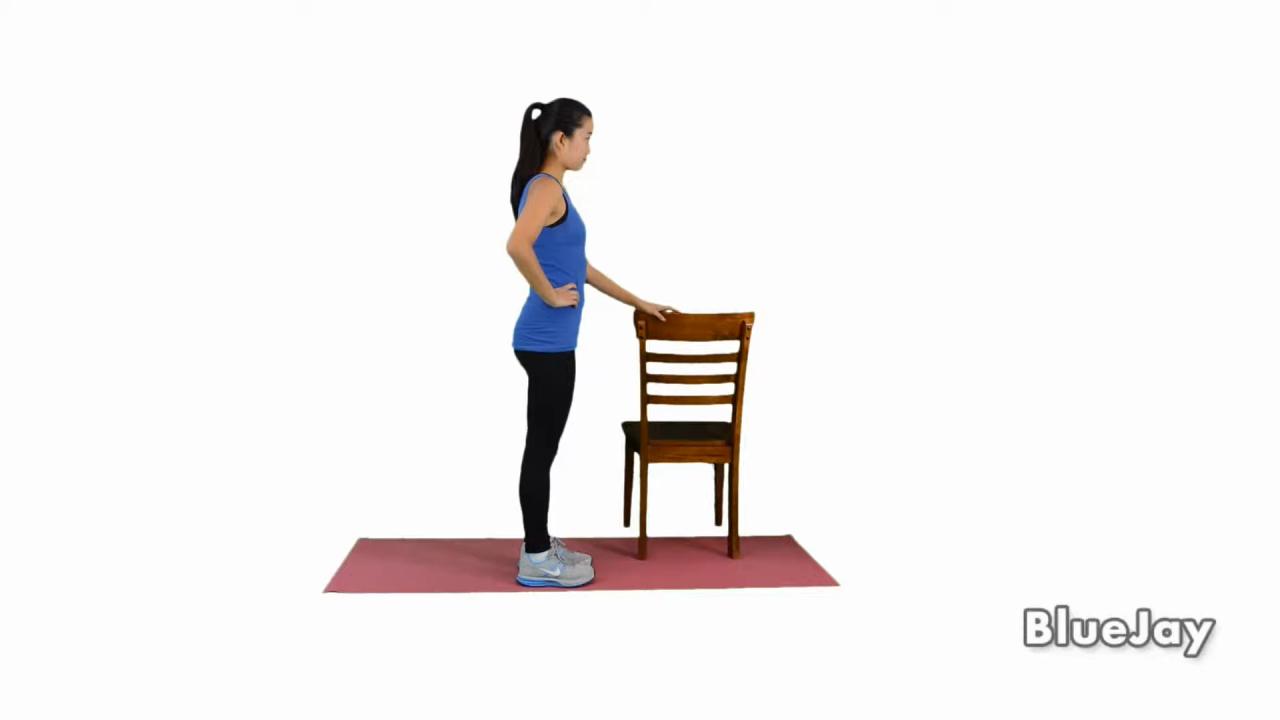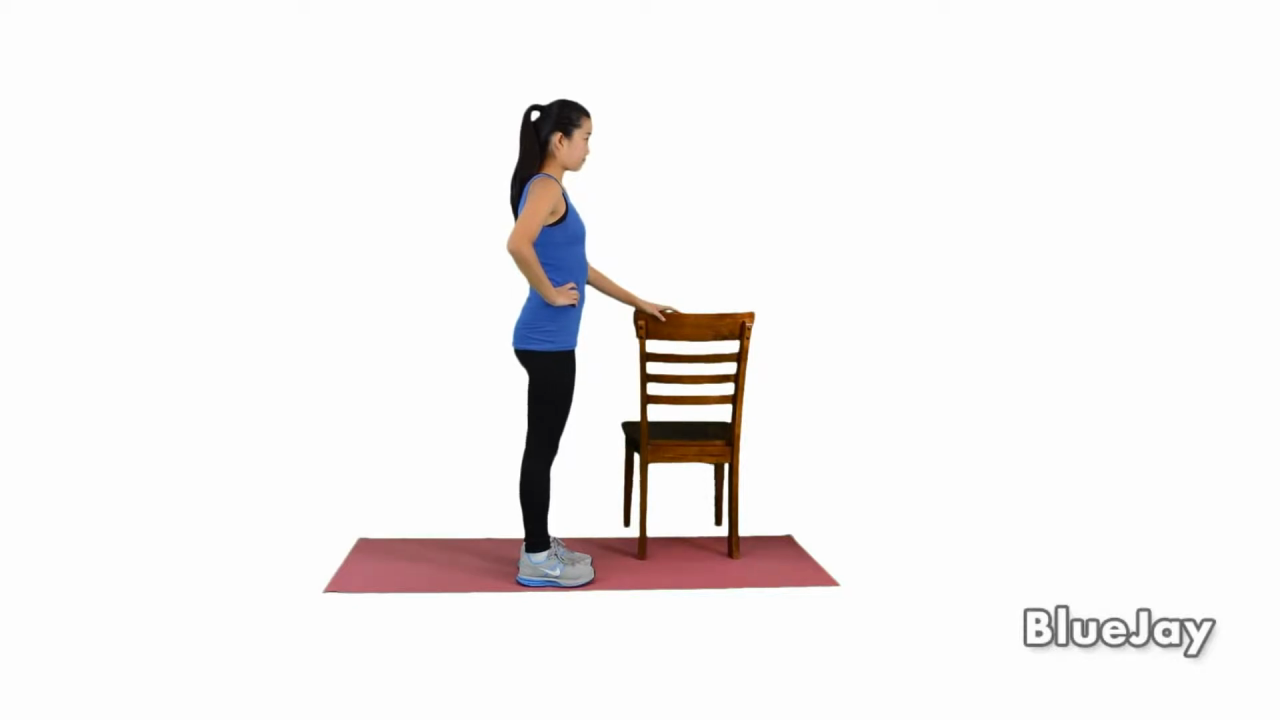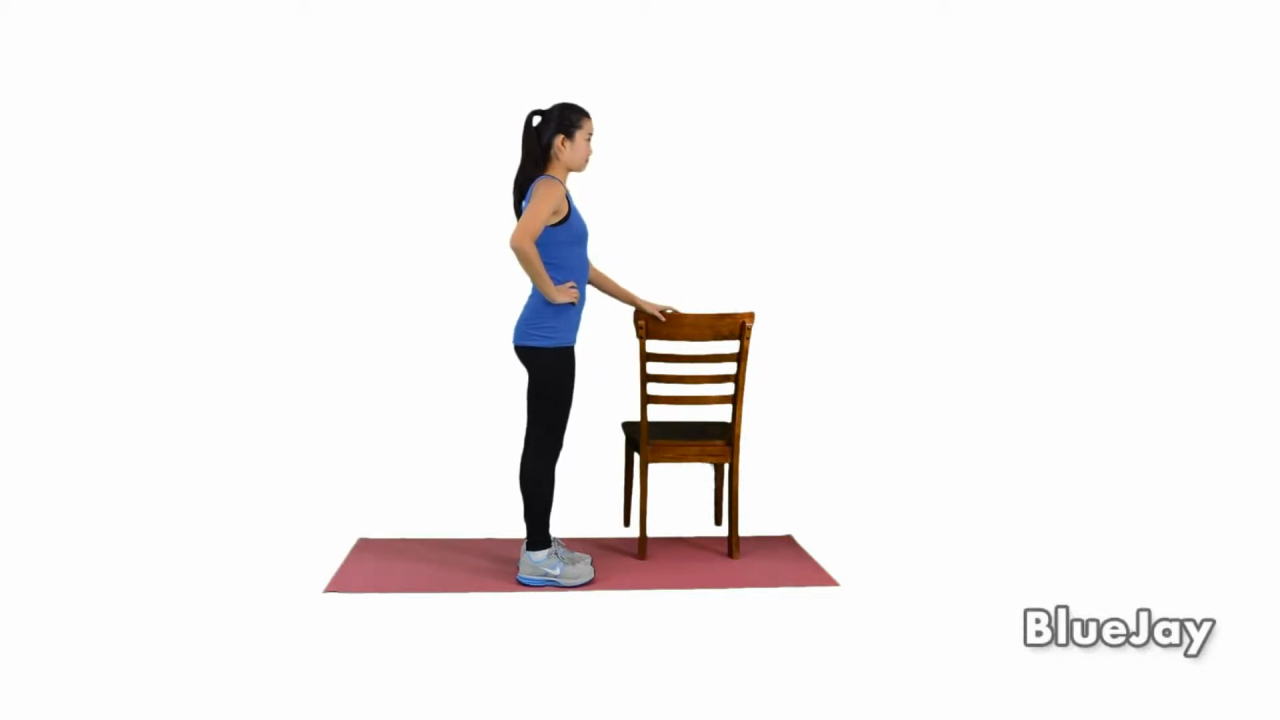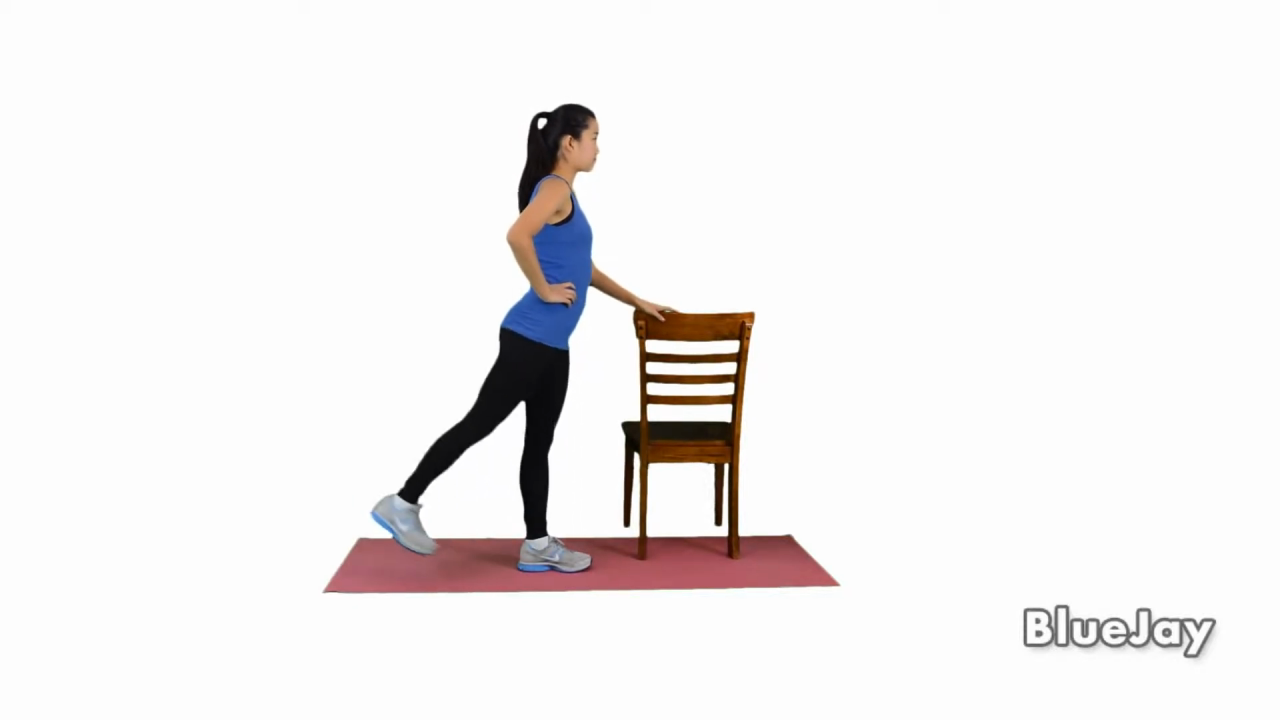
dt=1s
person 1, frame 1
left shoulder: (551, 189)
right shoulder: (545, 187)
left elbow: (580, 267)
right elbow: (518, 245)
left wrist: (639, 303)
right wrist: (549, 295)
left hip: (553, 340)
right hip: (546, 340)
left knee: (544, 447)
right knee: (541, 448)
left ankle: (540, 546)
right ankle: (536, 559)
person 1, frame 2
left shoulder: (550, 189)
right shoulder: (545, 187)
left elbow: (580, 267)
right elbow: (518, 244)
left wrist: (639, 302)
right wrist: (549, 294)
left hip: (552, 339)
right hip: (547, 340)
left knee: (543, 446)
right knee: (541, 448)
left ankle: (540, 546)
right ankle: (536, 560)
person 1, frame 3
left shoulder: (555, 190)
right shoulder: (549, 188)
left elbow: (582, 267)
right elbow: (520, 241)
left wrist: (639, 302)
right wrist: (549, 292)
left hip: (552, 337)
right hip: (547, 337)
left knee: (545, 443)
right knee: (543, 444)
left ankle: (541, 544)
right ankle: (536, 558)
person 1, frame 4
left shoulder: (565, 193)
right shoulder: (554, 188)
left elbow: (584, 267)
right elbow: (517, 236)
left wrist: (637, 302)
right wrist: (543, 289)
left hip: (552, 342)
right hip: (532, 335)
left knee: (539, 443)
right knee: (479, 422)
left ankle: (538, 544)
right ankle: (402, 503)
